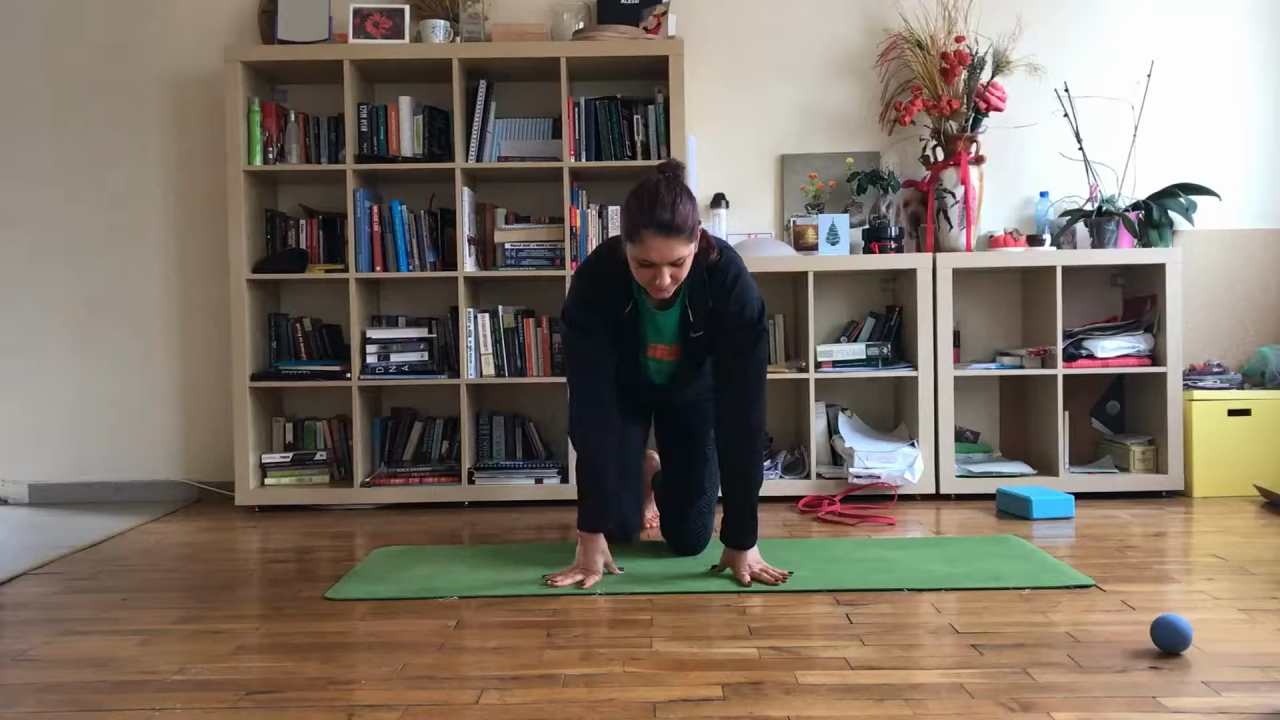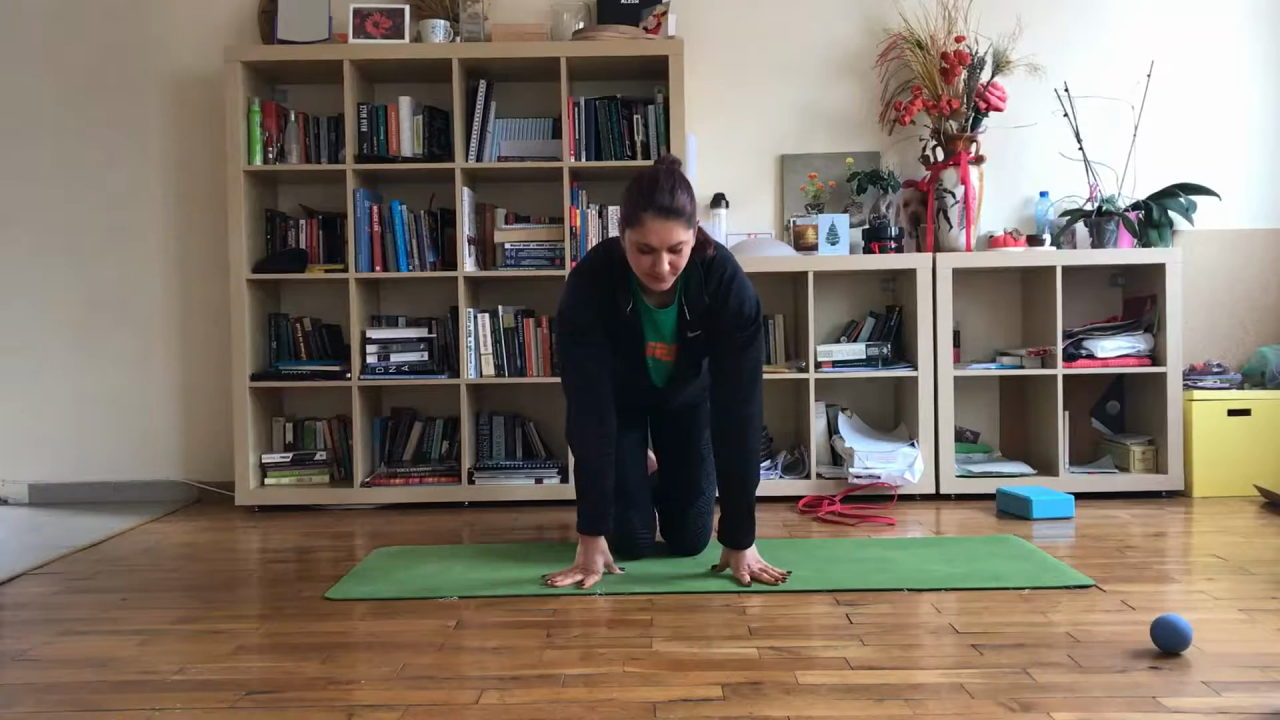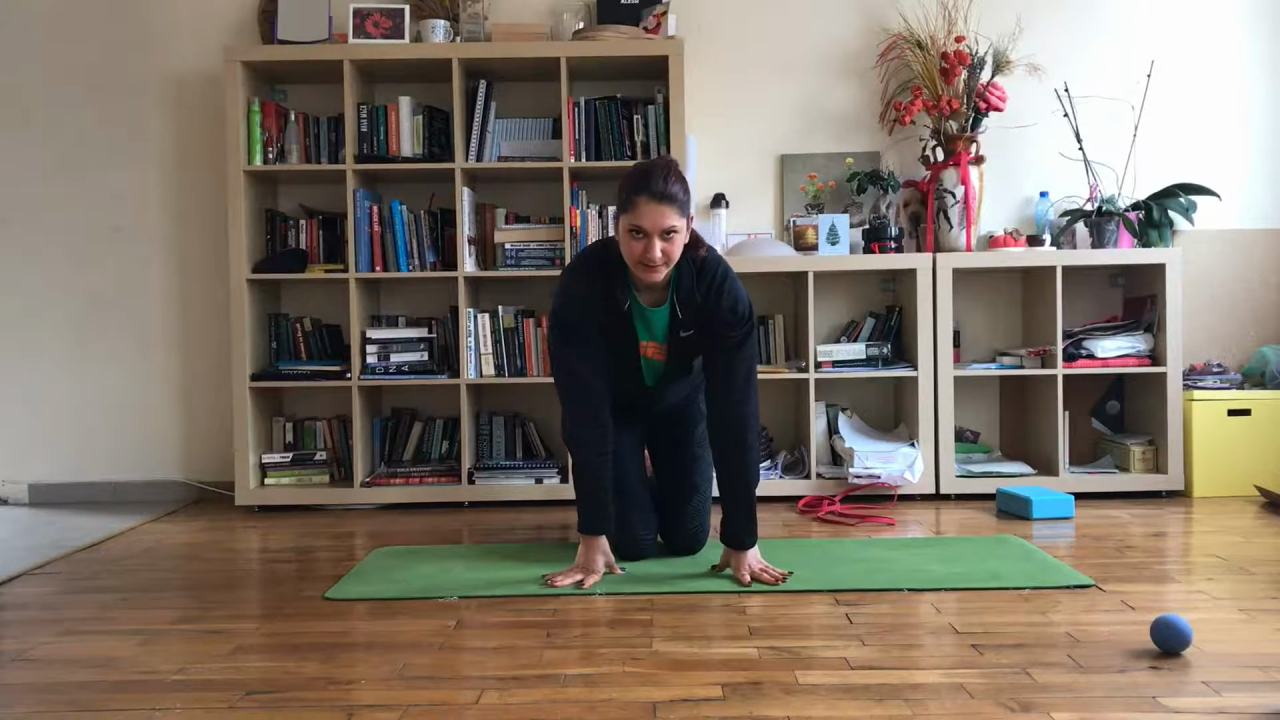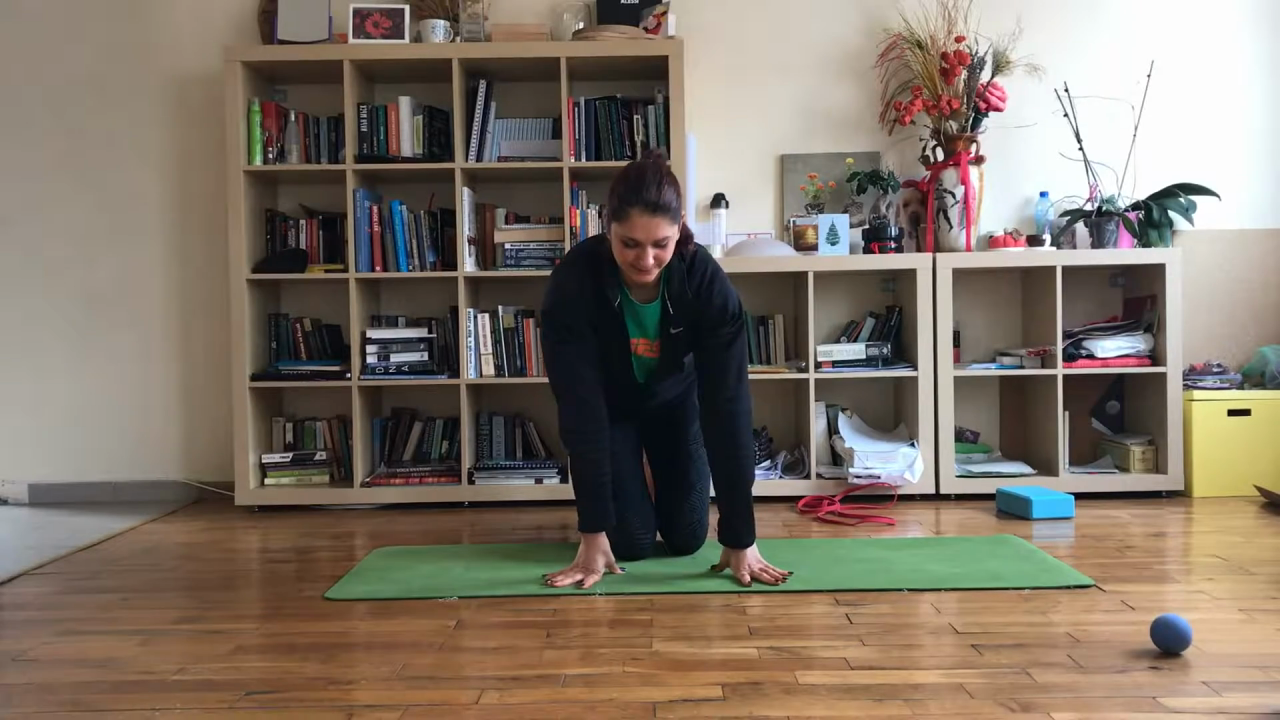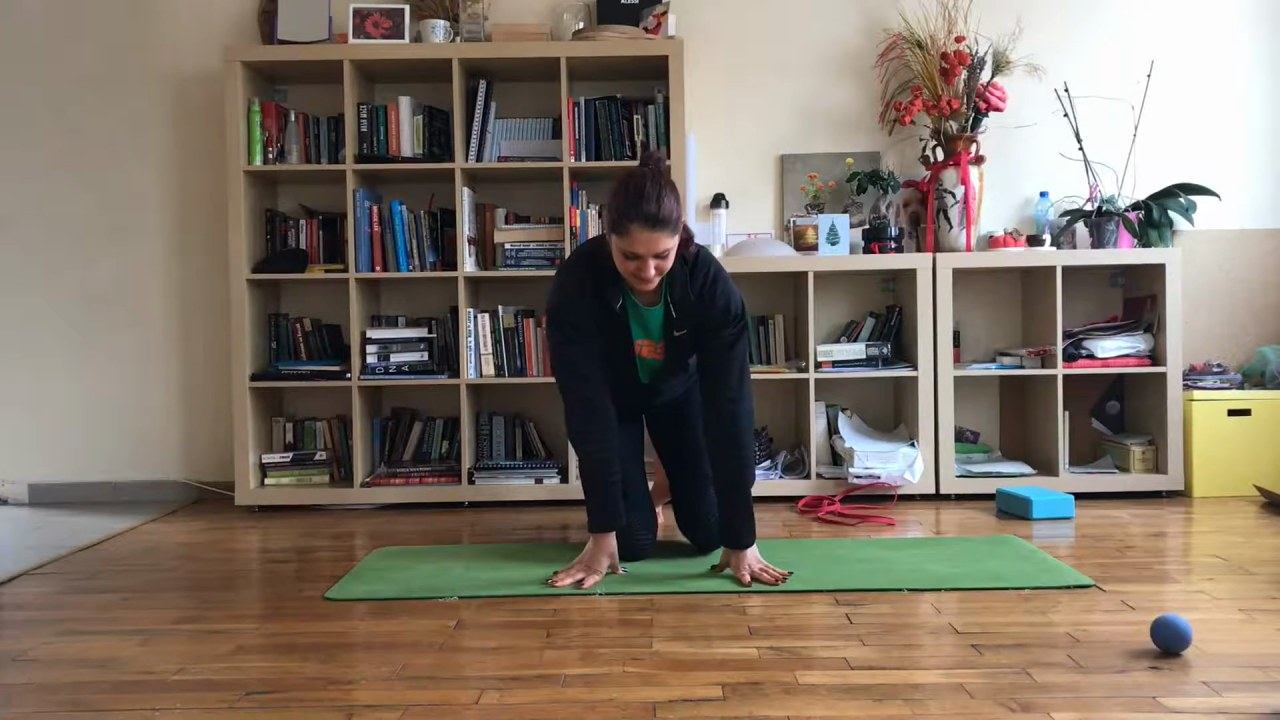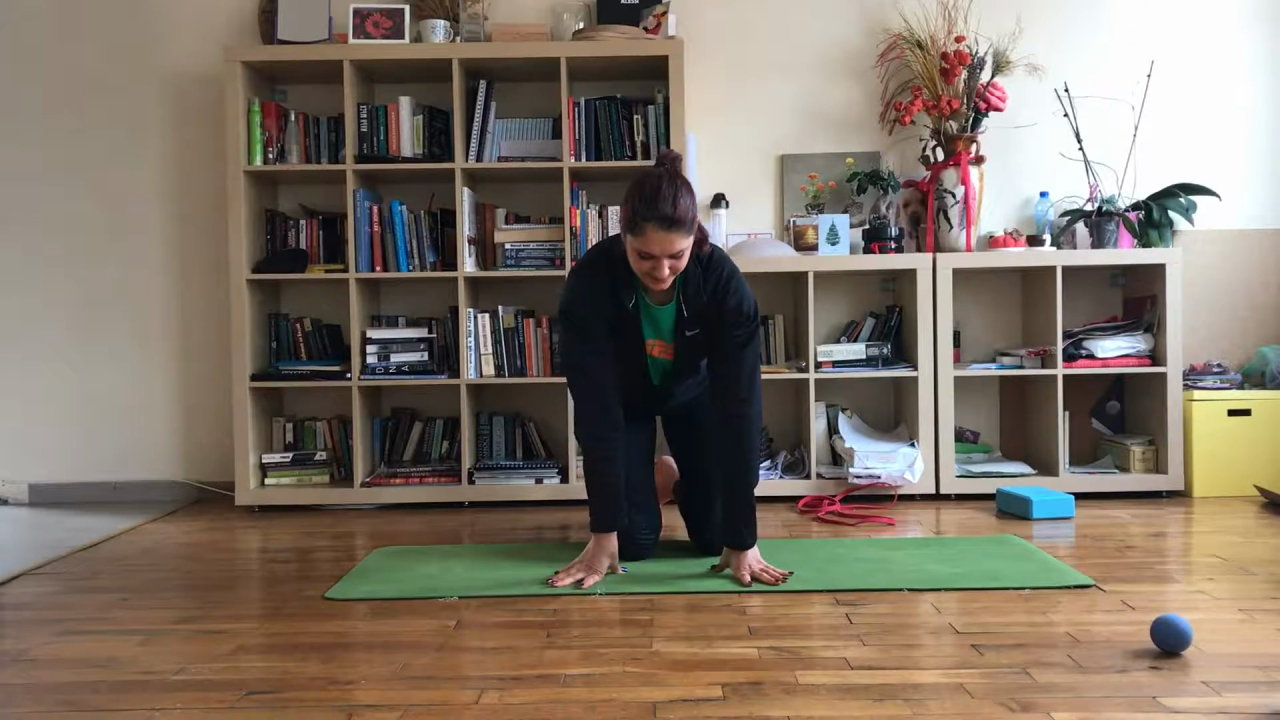
dt=0.3s
person 1, frame 1
left shoulder: (729, 280)
right shoulder: (596, 279)
left elbow: (742, 408)
right elbow: (592, 404)
left wrist: (742, 542)
right wrist: (592, 539)
left hip: (692, 389)
right hip: (624, 385)
left knee: (690, 538)
right knee: (620, 522)
left ankle: (658, 472)
right ankle: (643, 471)
person 1, frame 2
left shoulder: (724, 280)
right shoulder: (590, 281)
left elbow: (738, 407)
right elbow: (589, 410)
left wrist: (740, 540)
right wrist: (591, 539)
left hip: (688, 395)
right hip: (619, 397)
left knee: (689, 539)
right knee: (633, 540)
left ankle: (660, 480)
right ankle: (635, 485)
person 1, frame 3
left shoulder: (717, 283)
right shoulder: (582, 283)
left elbow: (735, 407)
right elbow: (584, 410)
left wrist: (742, 539)
right wrist: (592, 537)
left hip: (679, 397)
right hip: (612, 402)
left knee: (687, 538)
right knee: (634, 541)
left ankle: (660, 480)
right ankle: (635, 482)
person 1, frame 4
left shoulder: (705, 279)
right shoulder: (574, 280)
left elbow: (726, 403)
right elbow: (580, 408)
left wrist: (740, 538)
right wrist: (593, 534)
left hip: (673, 394)
right hip: (606, 399)
left knee: (686, 537)
right knee: (631, 541)
left ankle: (661, 484)
right ankle: (630, 485)
person 1, frame 5
left shoulder: (708, 281)
right shoulder: (577, 282)
left elbow: (728, 404)
right elbow: (587, 409)
left wrist: (740, 539)
right wrist: (602, 534)
left hip: (678, 389)
right hip: (613, 396)
left knee: (707, 531)
right knee: (633, 540)
left ankle: (671, 482)
right ankle: (641, 492)
person 1, frame 6
left shoulder: (722, 281)
right shoulder: (590, 281)
left elbow: (738, 405)
right elbow: (596, 408)
left wrist: (741, 540)
right wrist: (603, 533)
left hip: (692, 391)
right hip: (625, 396)
left knee: (714, 536)
right knee: (635, 541)
left ankle: (681, 480)
right ankle: (652, 481)
